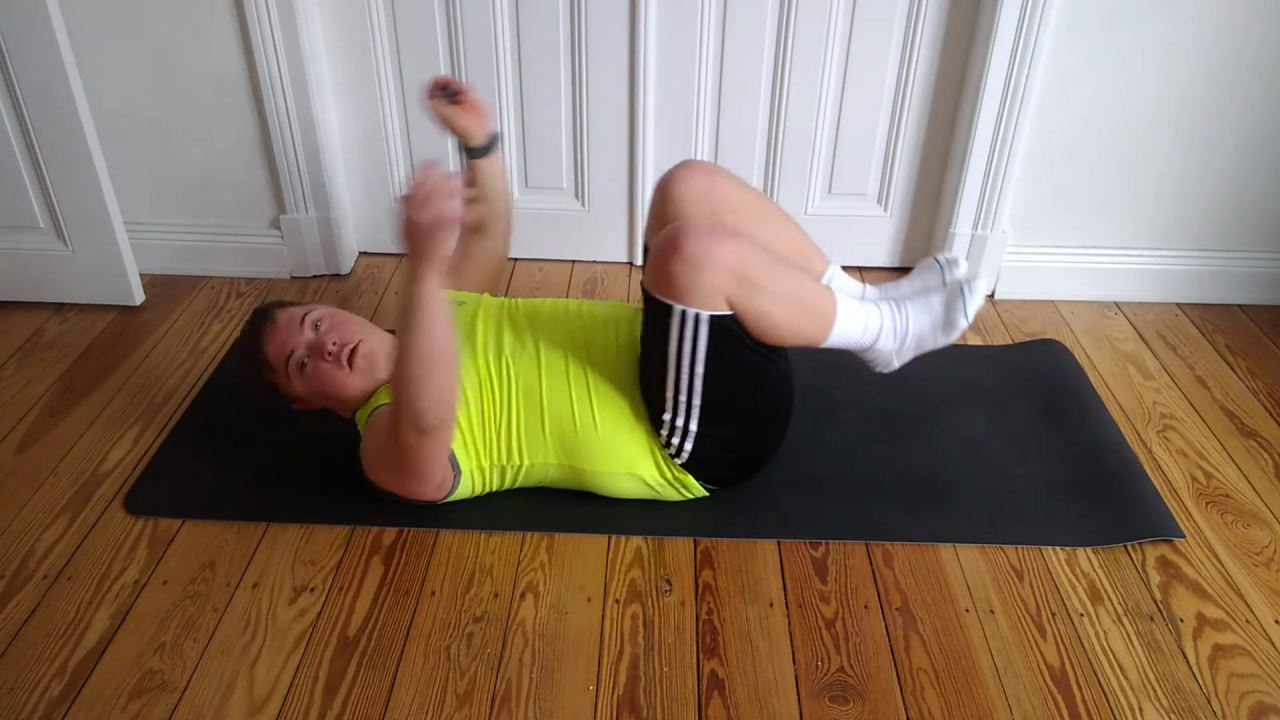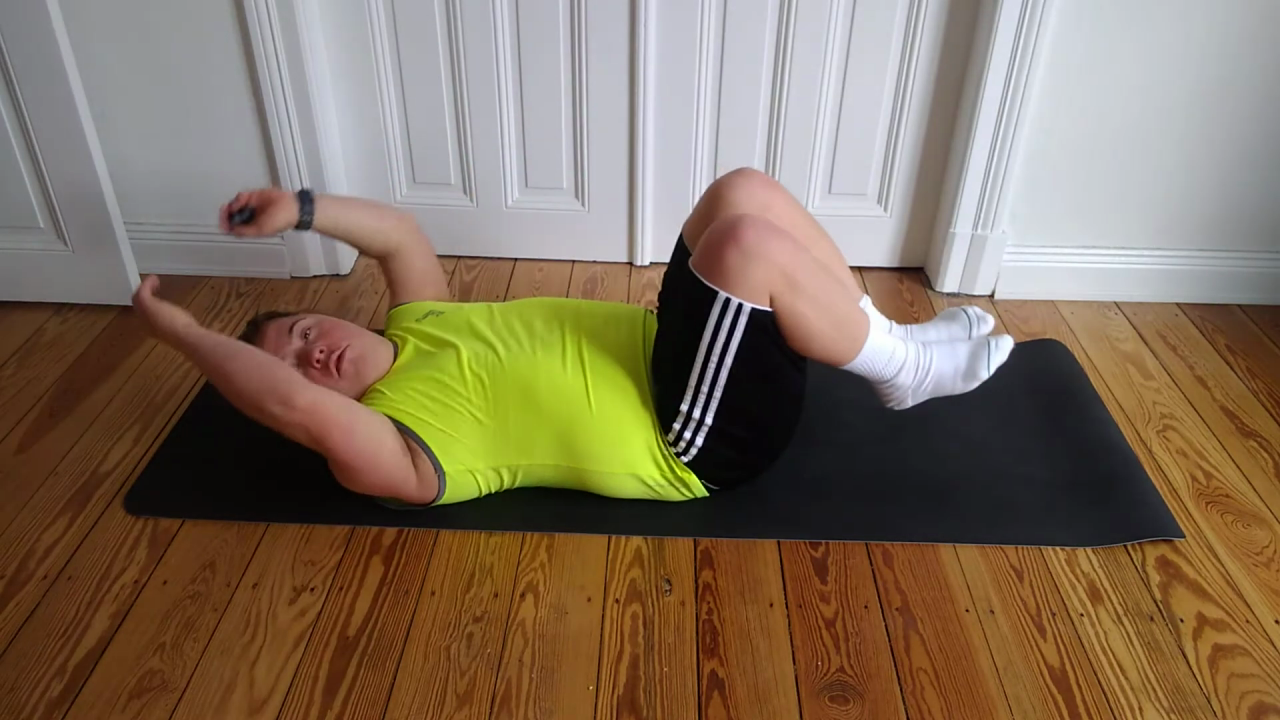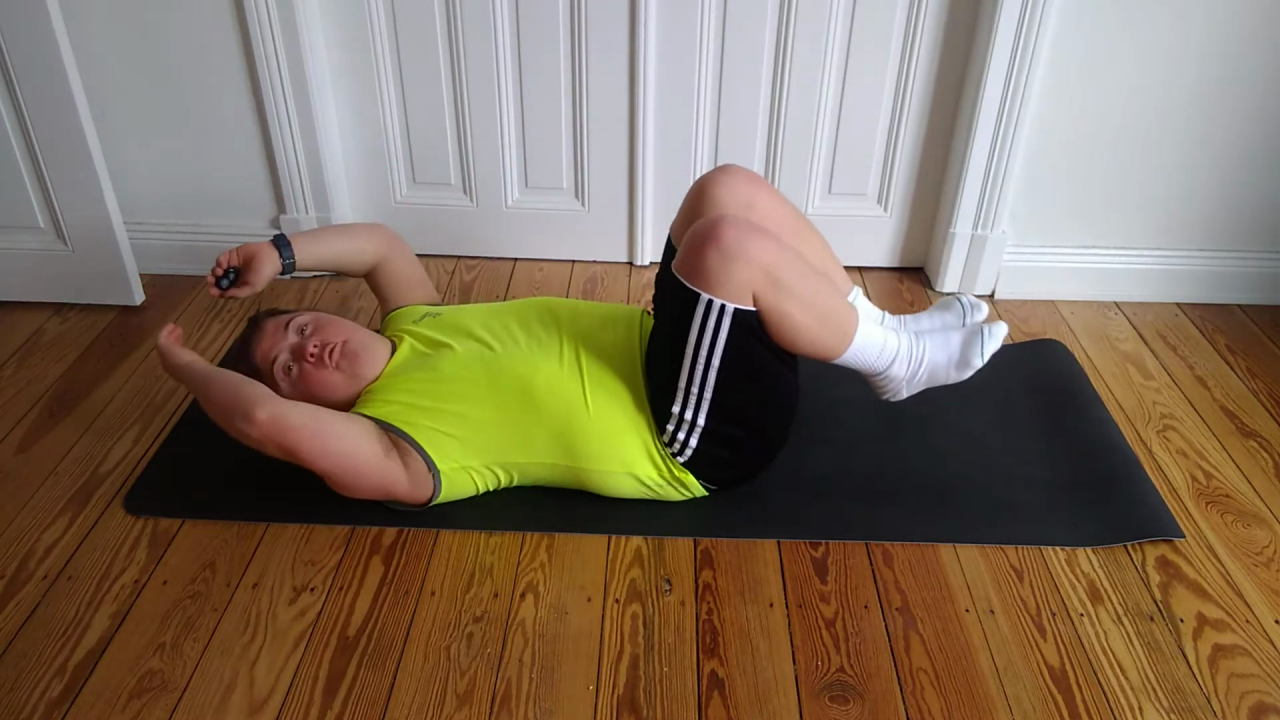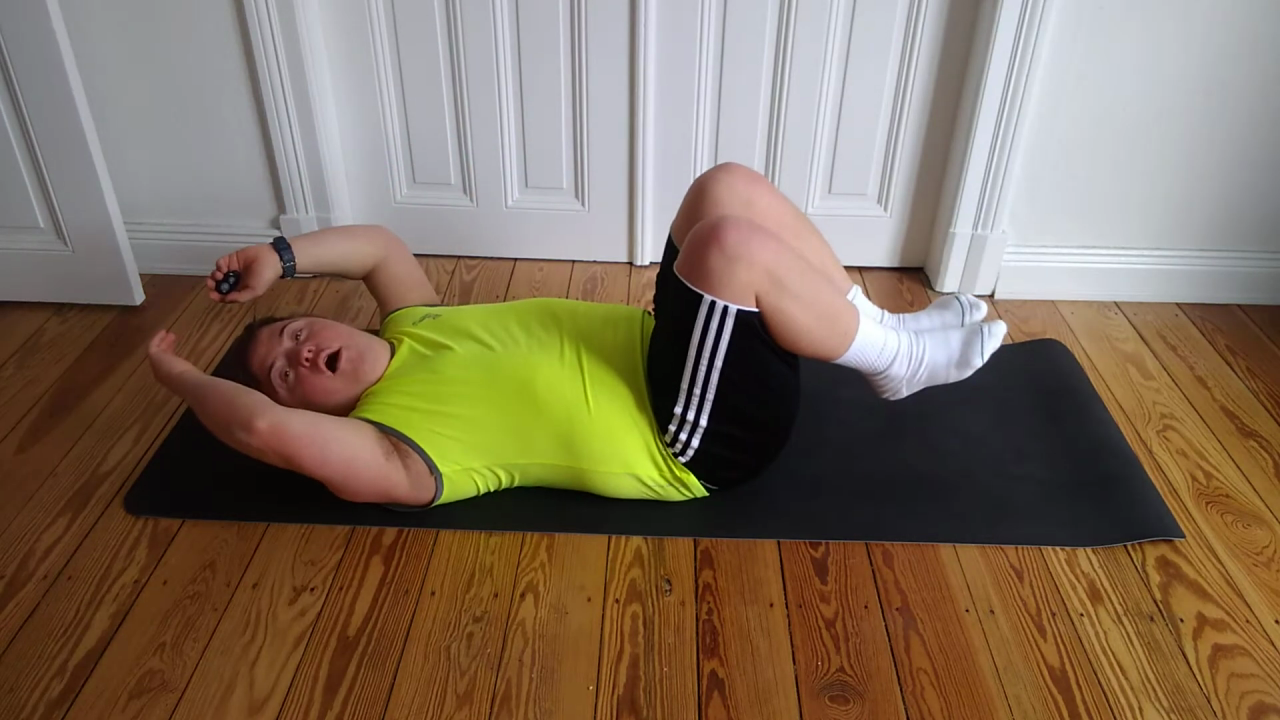
dt=0.4s
person 1, frame 1
left shoulder: (422, 325)
right shoulder: (400, 456)
left elbow: (490, 230)
right elbow: (431, 414)
left wrist: (478, 142)
right wrist: (425, 268)
left hip: (651, 353)
right hip: (693, 444)
left knee: (693, 186)
right knee: (696, 247)
left ankle: (867, 306)
right ankle: (883, 331)
person 1, frame 2
left shoulder: (414, 327)
right shoulder: (381, 451)
left elbow: (399, 233)
right elbow: (291, 402)
left wrist: (300, 207)
right wrist: (176, 325)
left hip: (664, 353)
right hip: (692, 440)
left knee: (745, 193)
right knee: (750, 243)
left ankle: (883, 344)
right ankle: (903, 368)
person 1, frame 3
left shoulder: (411, 330)
right shoulder: (377, 451)
left elbow: (379, 242)
right elbow: (265, 420)
left wrist: (279, 252)
right wrist: (181, 364)
left hip: (657, 351)
right hip: (690, 438)
left knee: (729, 189)
right knee: (731, 242)
left ankle: (881, 336)
right ankle: (899, 358)
person 1, frame 4
left shoulder: (411, 331)
right shoulder: (379, 450)
left elbow: (380, 245)
right elbow: (263, 430)
left wrist: (280, 255)
right wrist: (176, 374)
left hip: (660, 349)
right hip: (694, 439)
left knee: (729, 189)
right knee: (733, 244)
left ankle: (879, 333)
right ankle: (900, 358)
